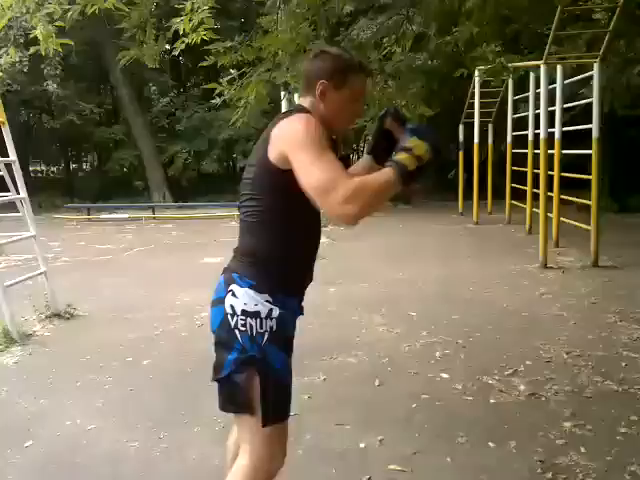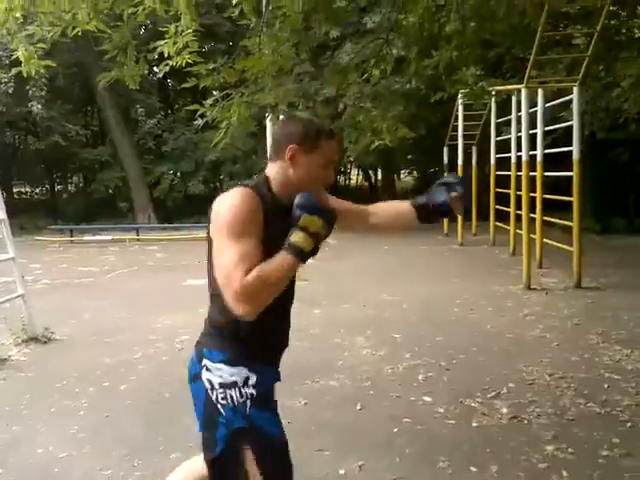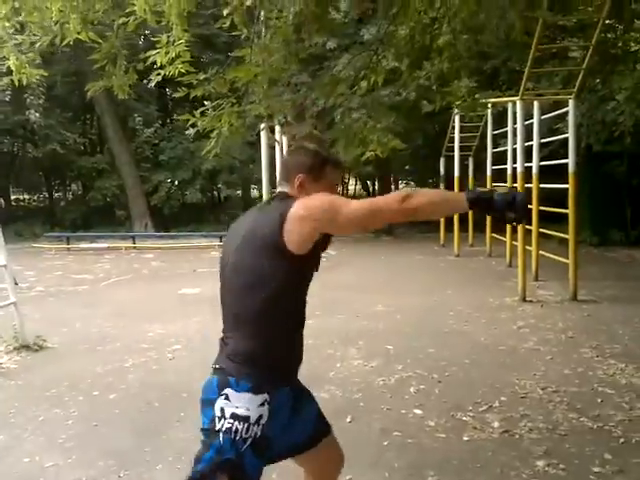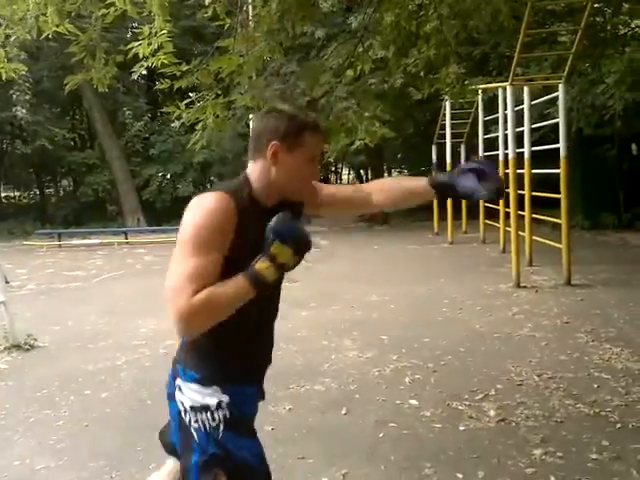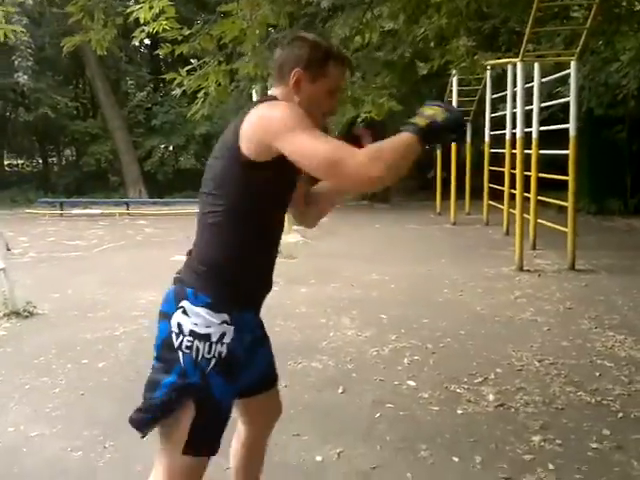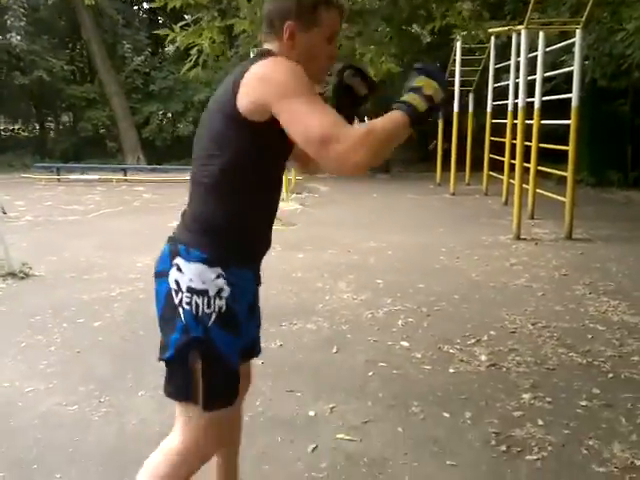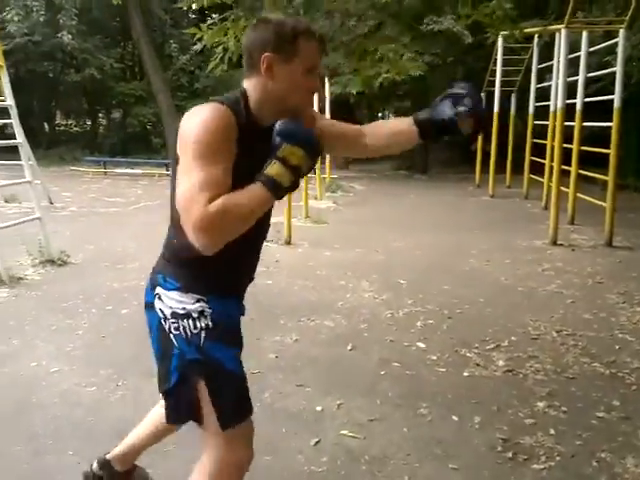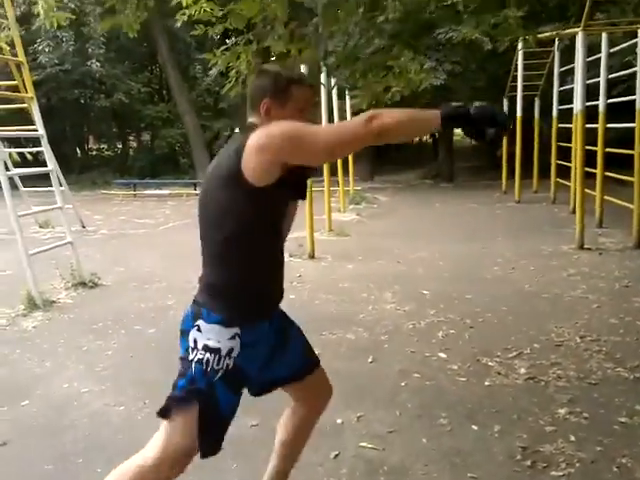
dt=0.4s
person 1, frame 1
left shoulder: (308, 134)
right shoulder: (298, 130)
left elbow: (347, 192)
right elbow: (346, 206)
left wrist: (381, 148)
right wrist: (408, 159)
left hip: (261, 303)
right hip: (255, 304)
left knee: (255, 425)
right knee: (267, 444)
person 1, frame 2
left shoulder: (297, 201)
right shoulder: (237, 205)
left elbow: (367, 219)
right elbow: (245, 301)
left wrist: (426, 207)
right wrist: (301, 240)
left hip: (251, 368)
right hip: (228, 372)
person 1, frame 3
left shoulder: (250, 223)
right shoulder: (306, 212)
right elbow: (402, 205)
right wrist: (481, 200)
left hip: (274, 385)
right hip: (243, 396)
person 1, frame 4
left shoulder: (290, 197)
right shoulder: (213, 210)
left elbow: (369, 194)
right elbow: (188, 318)
left wrist: (448, 185)
right wrist: (268, 263)
left hip: (236, 384)
right hip: (206, 391)
person 1, frame 5
left shoulder: (273, 139)
right shoulder: (273, 118)
left elbow: (308, 214)
right elbow: (361, 173)
left wrist: (340, 178)
right wrist: (425, 127)
left hip: (235, 311)
right hip: (205, 315)
left knee: (263, 413)
person 1, frame 6
left shoulder: (263, 81)
right shoulder: (273, 75)
left elbow: (320, 149)
right elbow: (352, 158)
left wrist: (347, 99)
right wrist: (417, 104)
left hip: (232, 270)
right hip: (202, 274)
left knee: (233, 384)
right knee: (201, 433)
person 1, frame 7
left shoulder: (282, 115)
right shoulder: (211, 123)
left elbow: (365, 139)
right elbow: (205, 233)
left wrist: (432, 122)
right wrist: (281, 174)
left hip: (219, 297)
right hip: (186, 302)
left knee: (214, 396)
person 1, frame 8
left shoulder: (251, 158)
right shoulder: (268, 142)
right elbow: (370, 125)
left wrist: (294, 185)
right wrist: (452, 114)
left hip: (261, 319)
right hip: (222, 330)
left knee: (314, 393)
